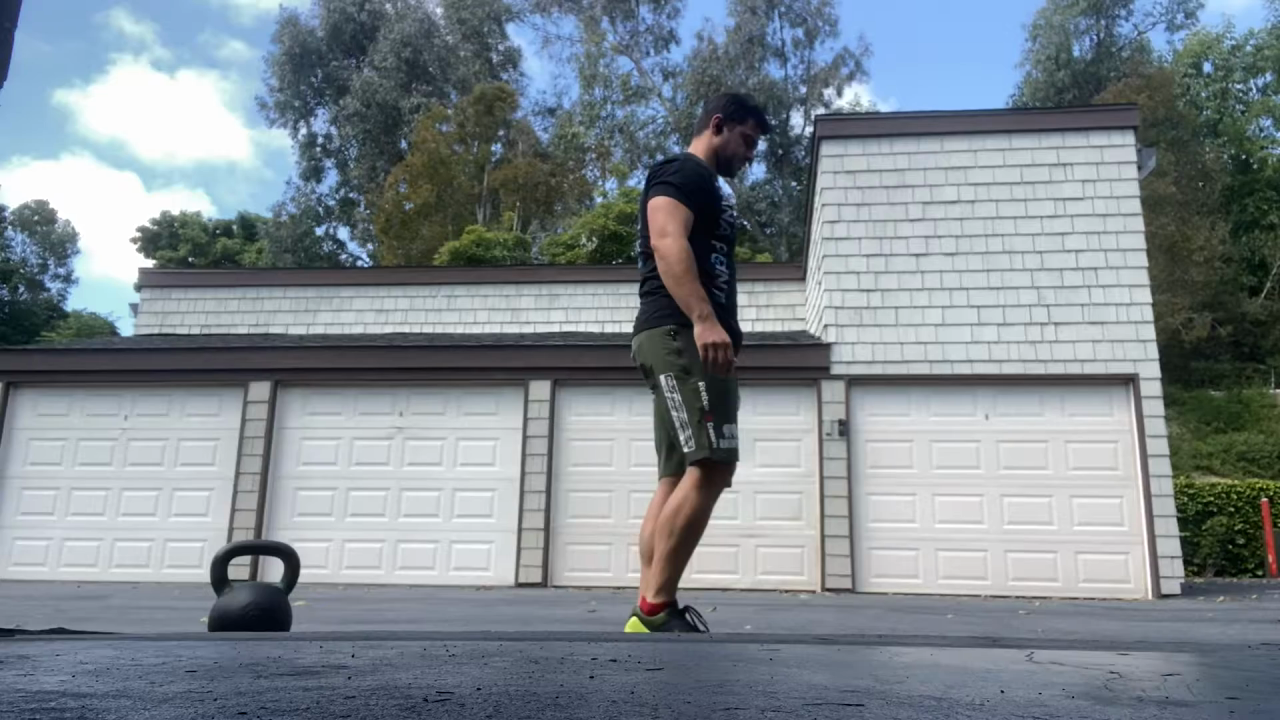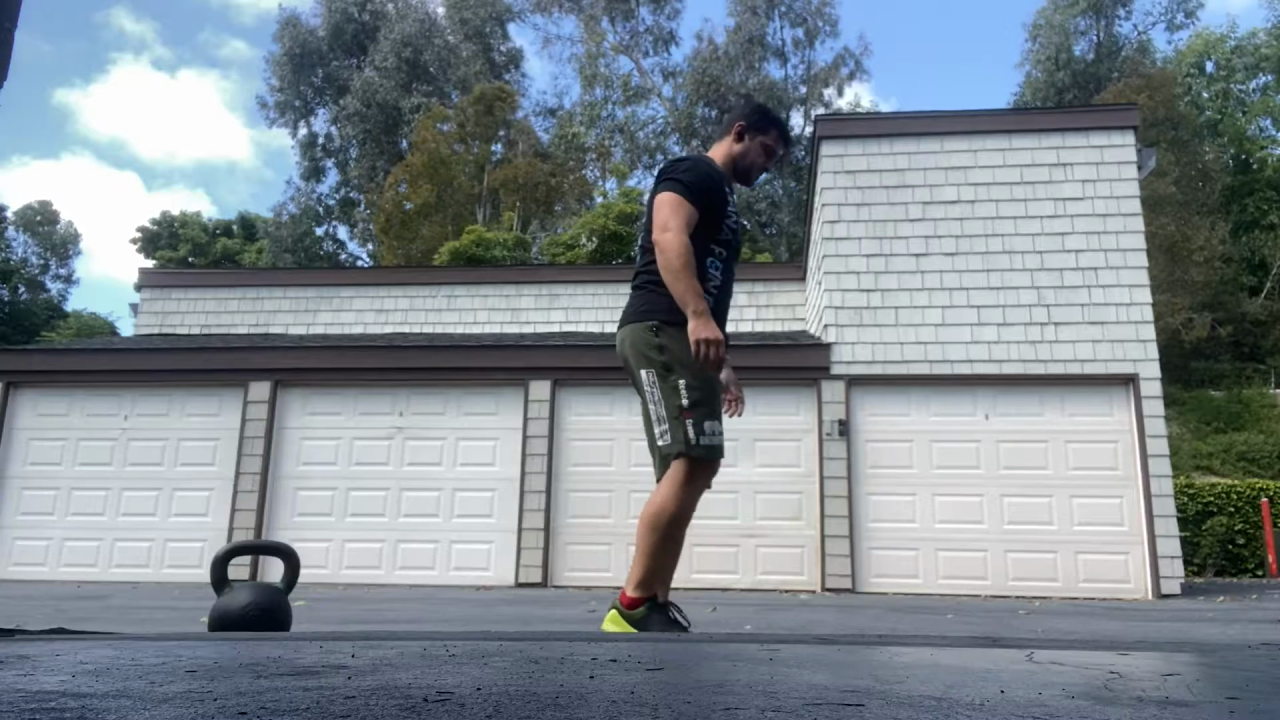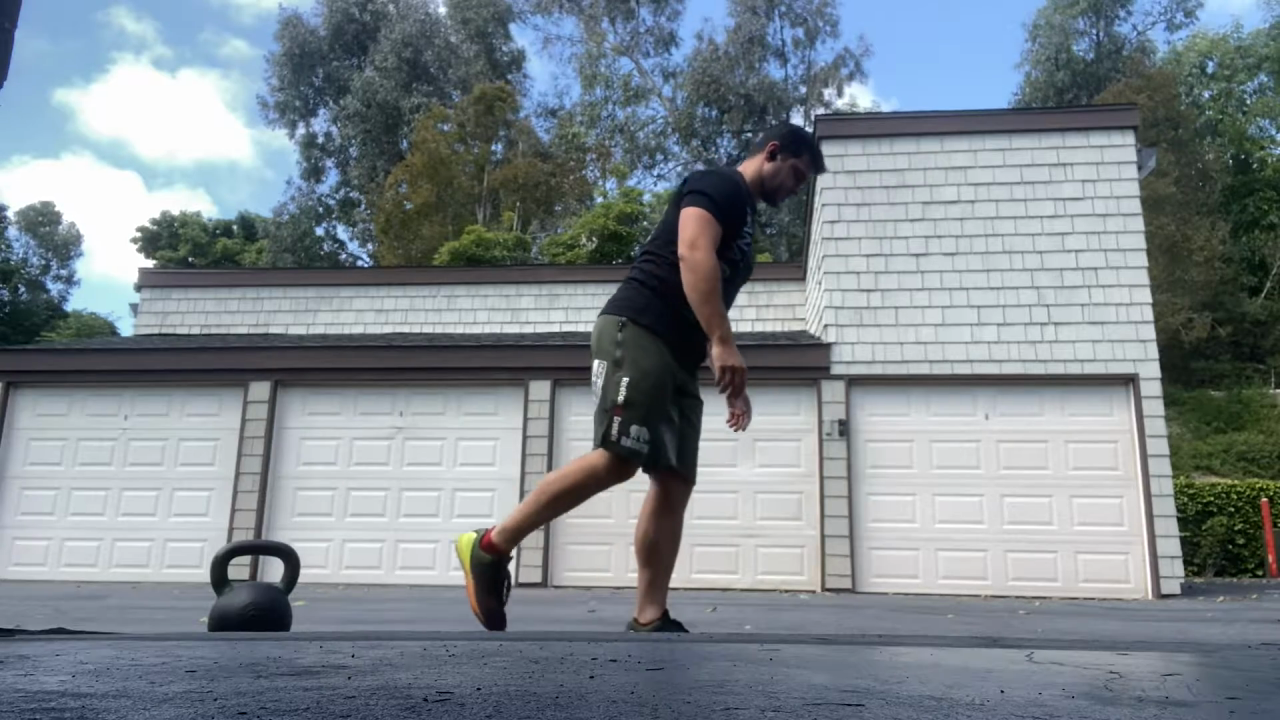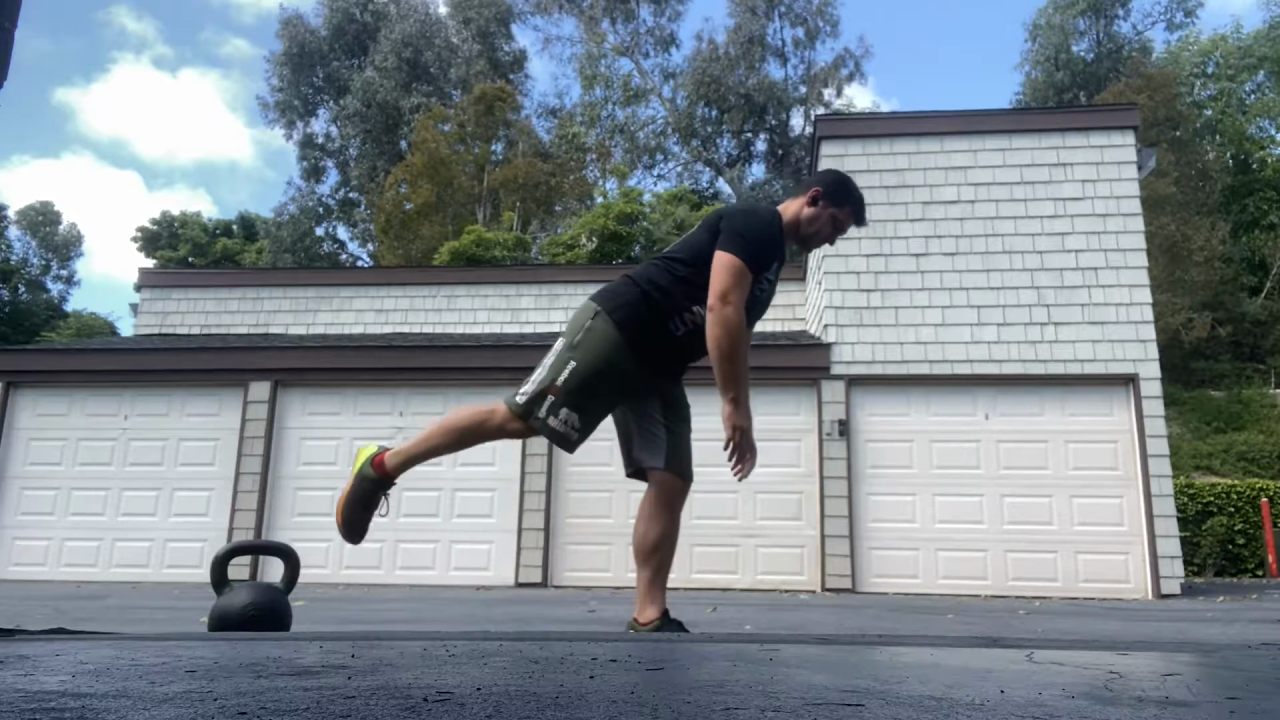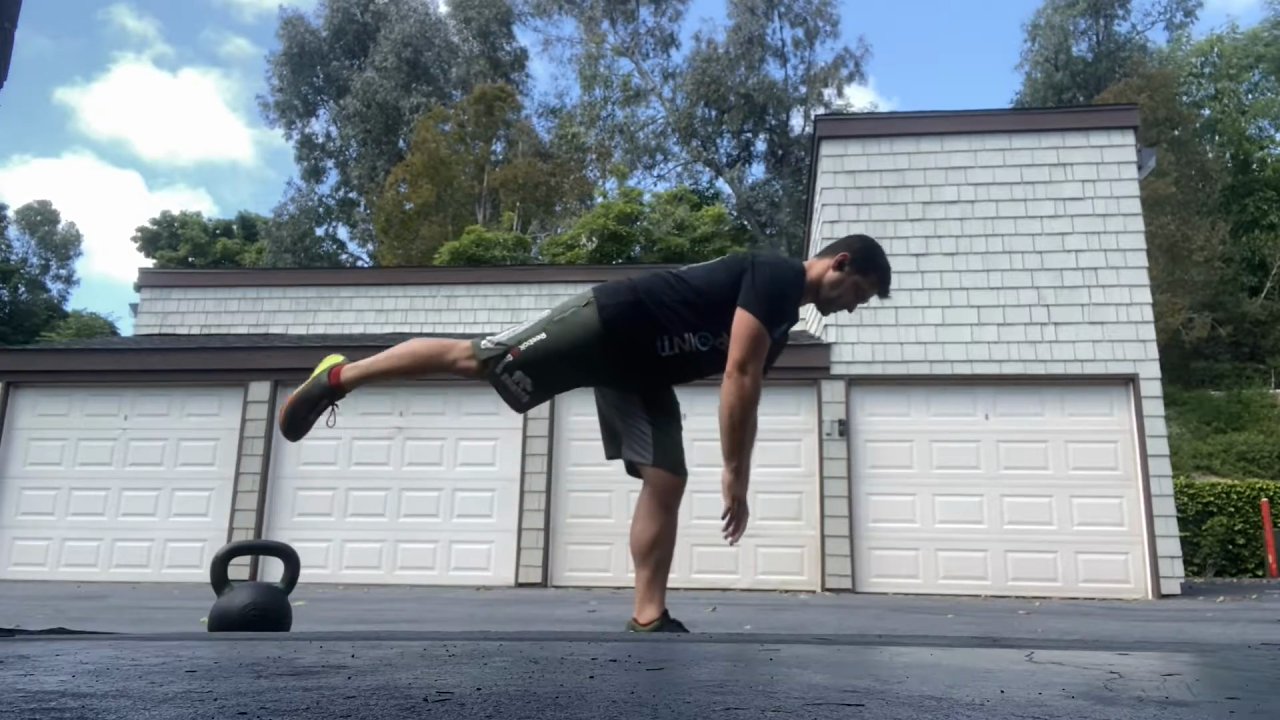
dt=0.4s
person 1, frame 1
left shoulder: (703, 188)
right shoulder: (681, 172)
right elbow: (668, 243)
right wrist: (705, 321)
left hip: (688, 342)
right hip: (681, 336)
left knee: (679, 479)
right knee: (710, 468)
left ankle: (650, 609)
right ankle: (656, 608)
person 1, frame 2
left shoulder: (719, 193)
right shoulder: (692, 173)
right elbow: (669, 236)
left wrist: (720, 366)
right wrist: (697, 317)
left hip: (688, 339)
right hip: (663, 329)
left knee: (685, 472)
right knee: (692, 464)
left ankle: (650, 613)
right ankle: (634, 600)
person 1, frame 3
left shoulder: (743, 212)
right shoulder: (716, 185)
right elbow: (693, 255)
left wrist: (729, 376)
right wrist: (724, 347)
left hip: (677, 352)
right hip: (637, 330)
left knee: (676, 480)
right knee: (614, 459)
left ankle: (650, 616)
right ankle: (491, 548)
person 1, frame 4
left shoulder: (773, 256)
right shoulder: (755, 223)
left elbow: (734, 337)
right elbow: (723, 309)
left wrist: (742, 422)
right wrist: (733, 404)
left hip: (657, 363)
right hip: (615, 327)
left knee: (671, 481)
right knee: (516, 418)
left ankle: (649, 615)
right ankle: (384, 466)
person 1, frame 5
left shoulder: (781, 320)
right shoulder: (775, 277)
left elbow: (746, 390)
right elbow: (737, 378)
left wrist: (737, 479)
right wrist: (733, 473)
left hip: (641, 369)
right hip: (605, 326)
left knee: (666, 481)
right knee: (471, 357)
left ankle: (648, 613)
right ankle: (338, 378)
